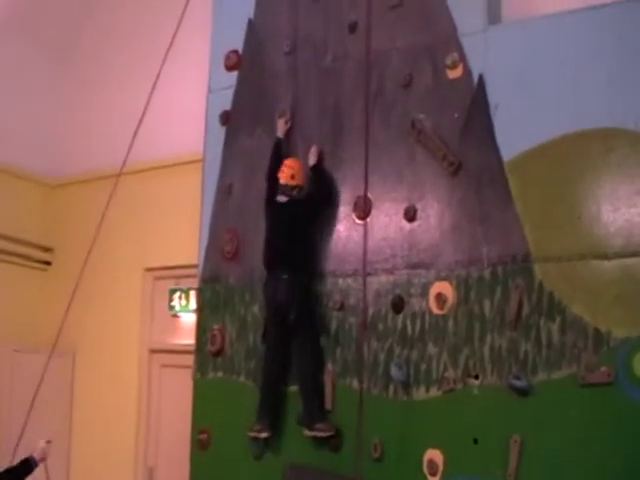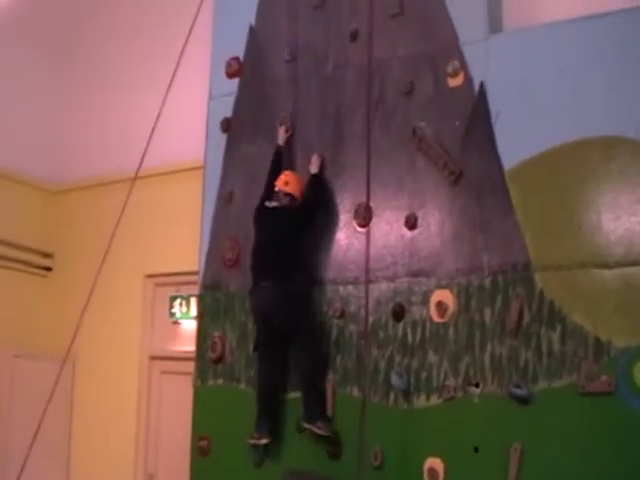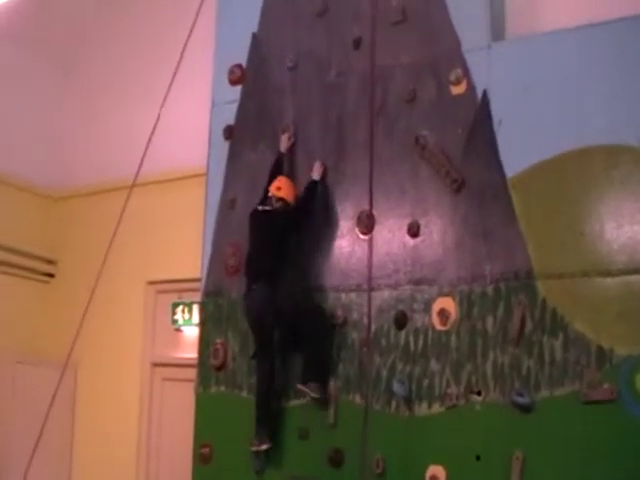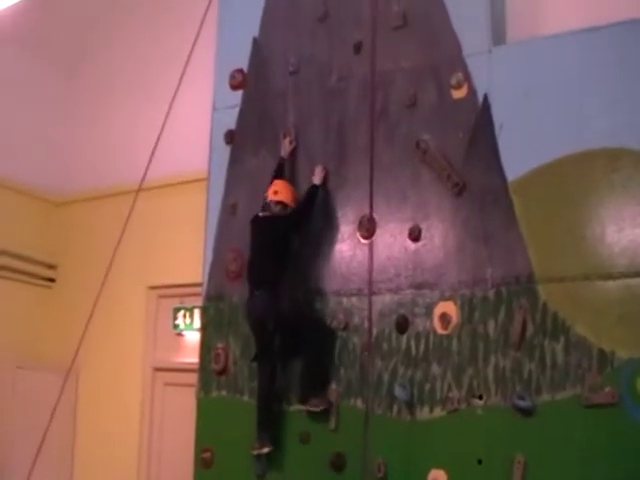
dt=0.3s
person 1, frame 1
left shoulder: (271, 206)
right shoulder: (304, 209)
left elbow: (271, 174)
right elbow: (323, 193)
left wrist: (280, 138)
right wrist: (314, 164)
left hip: (273, 284)
right hip: (296, 285)
left knee: (274, 353)
right knee: (306, 352)
left ankle: (264, 420)
right ankle: (314, 418)
person 1, frame 2
left shoulder: (261, 212)
right shoulder: (291, 216)
left elbow: (271, 178)
right elbow: (312, 202)
left wrist: (280, 145)
right wrist: (315, 173)
left hip: (259, 292)
right hip: (283, 292)
left knee: (268, 360)
right knee: (307, 351)
left ankle: (263, 427)
right ankle: (314, 415)
person 1, frame 3
left shoulder: (256, 214)
right shoulder: (279, 219)
left elbow: (272, 183)
right elbow: (302, 207)
left wrist: (282, 153)
right wrist: (315, 179)
left hip: (252, 296)
right hip: (271, 293)
left knee: (265, 363)
left ankle: (262, 433)
person 1, frame 4
left shoulder: (257, 221)
right shoulder: (279, 225)
left elbow: (275, 186)
right elbow: (302, 212)
left wrist: (283, 157)
right wrist: (316, 183)
left hip: (254, 302)
right hip: (273, 300)
left knee: (266, 368)
left ankle: (263, 436)
right ankle: (310, 395)
